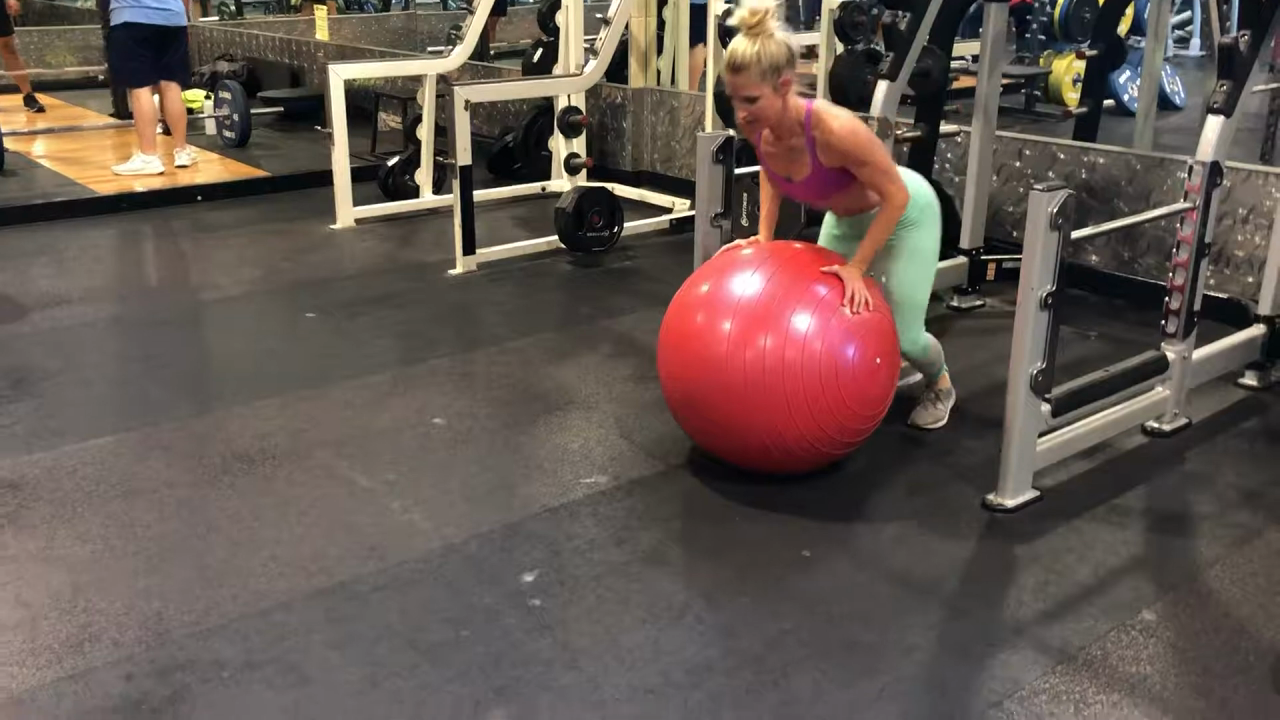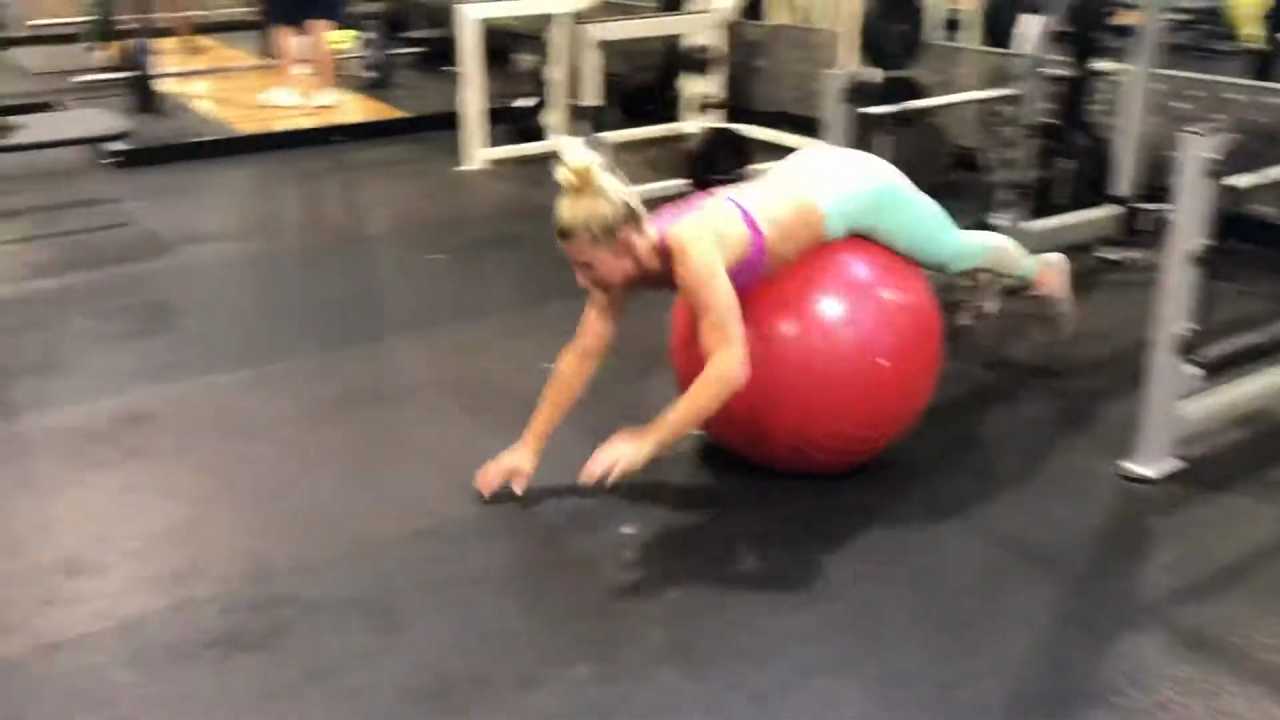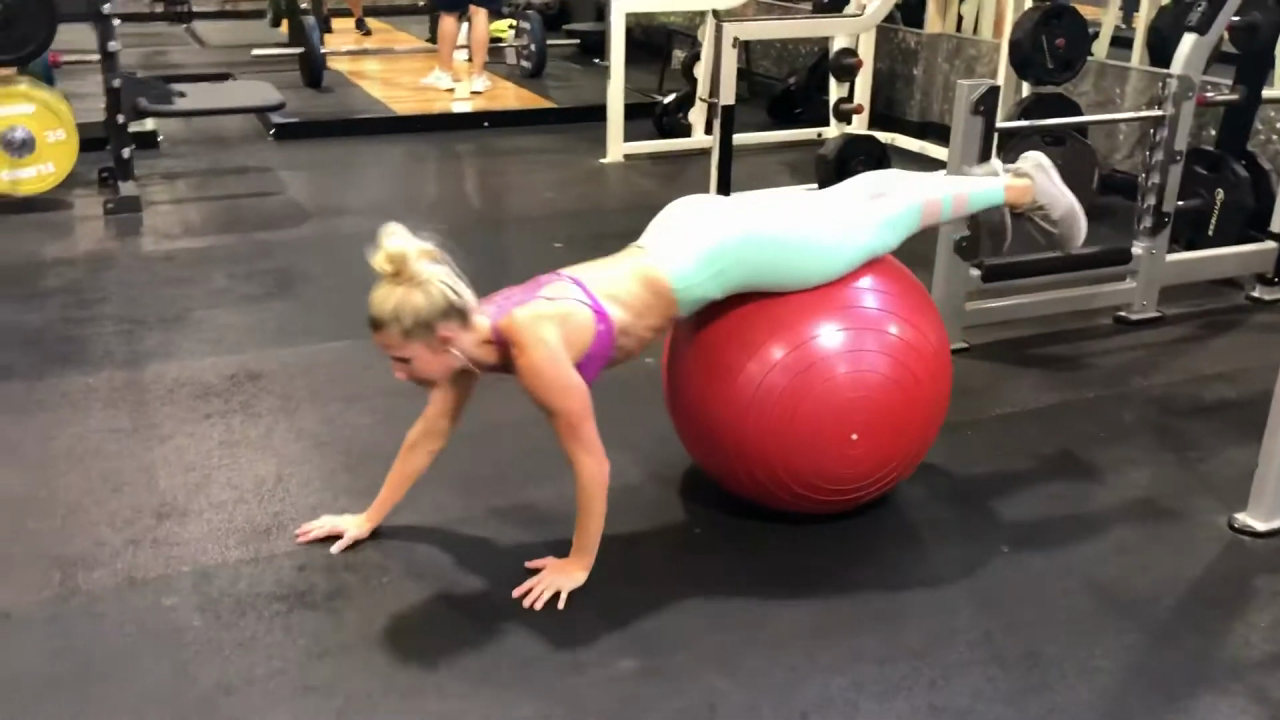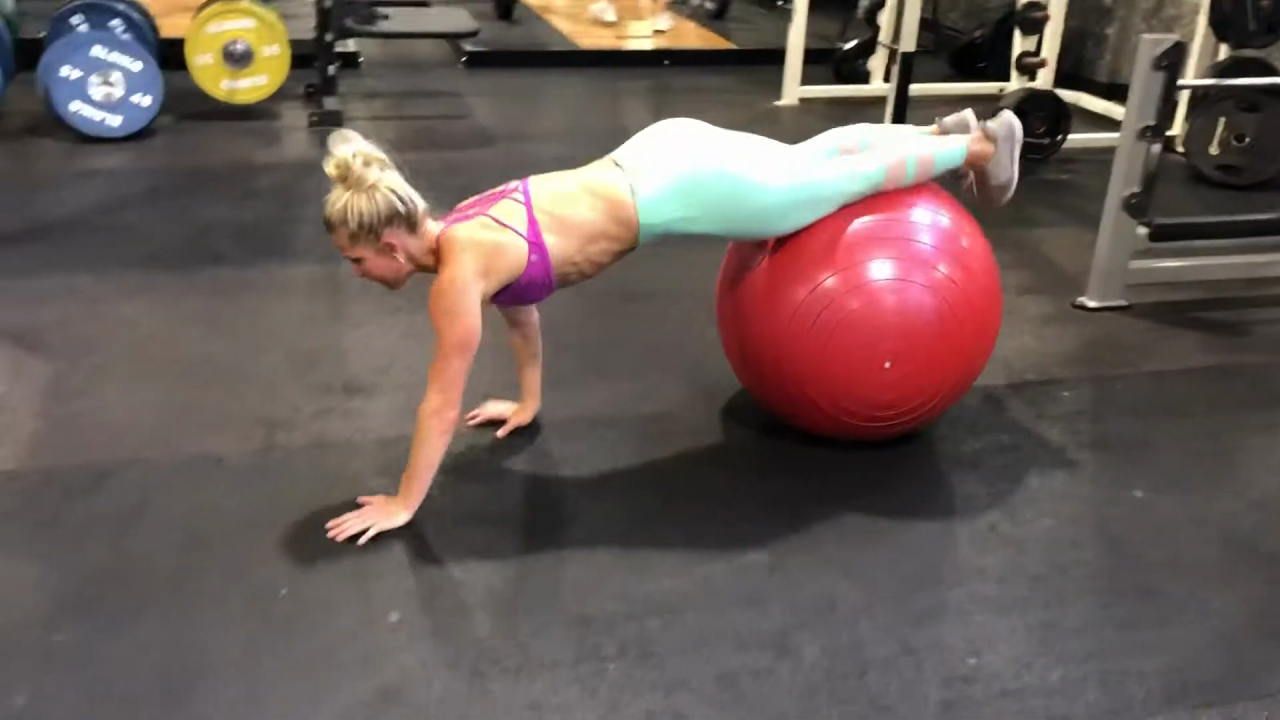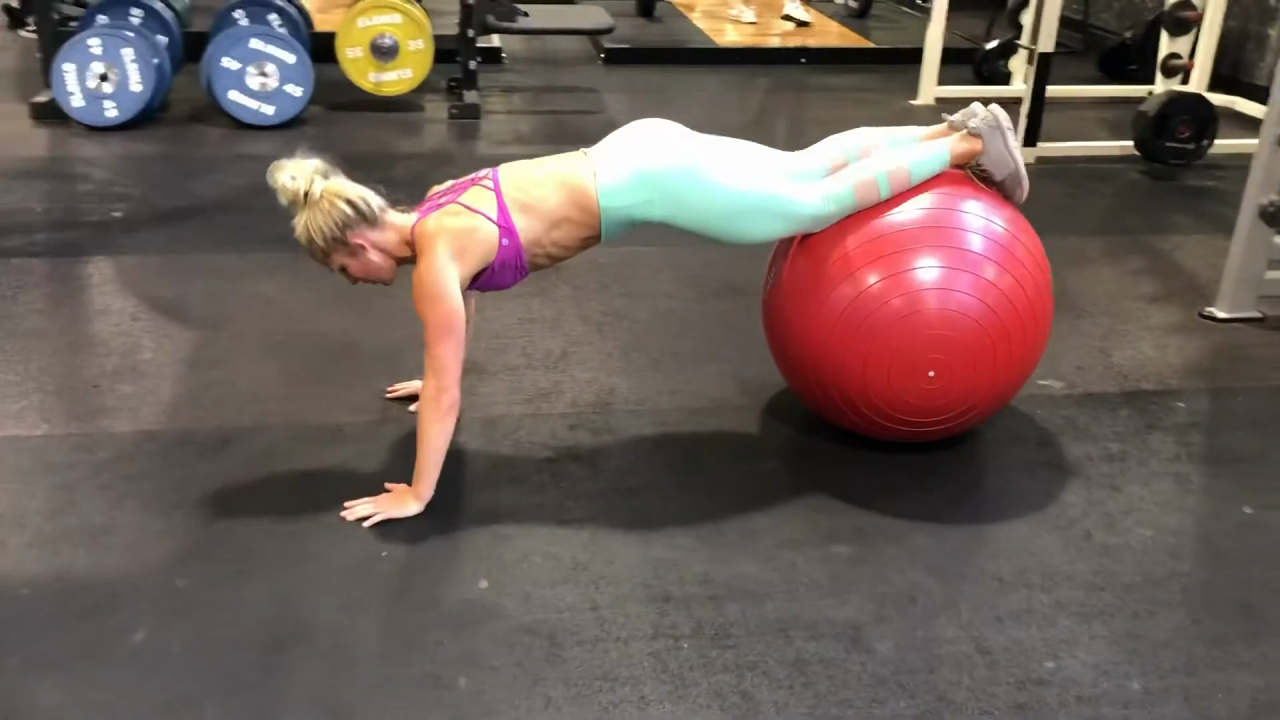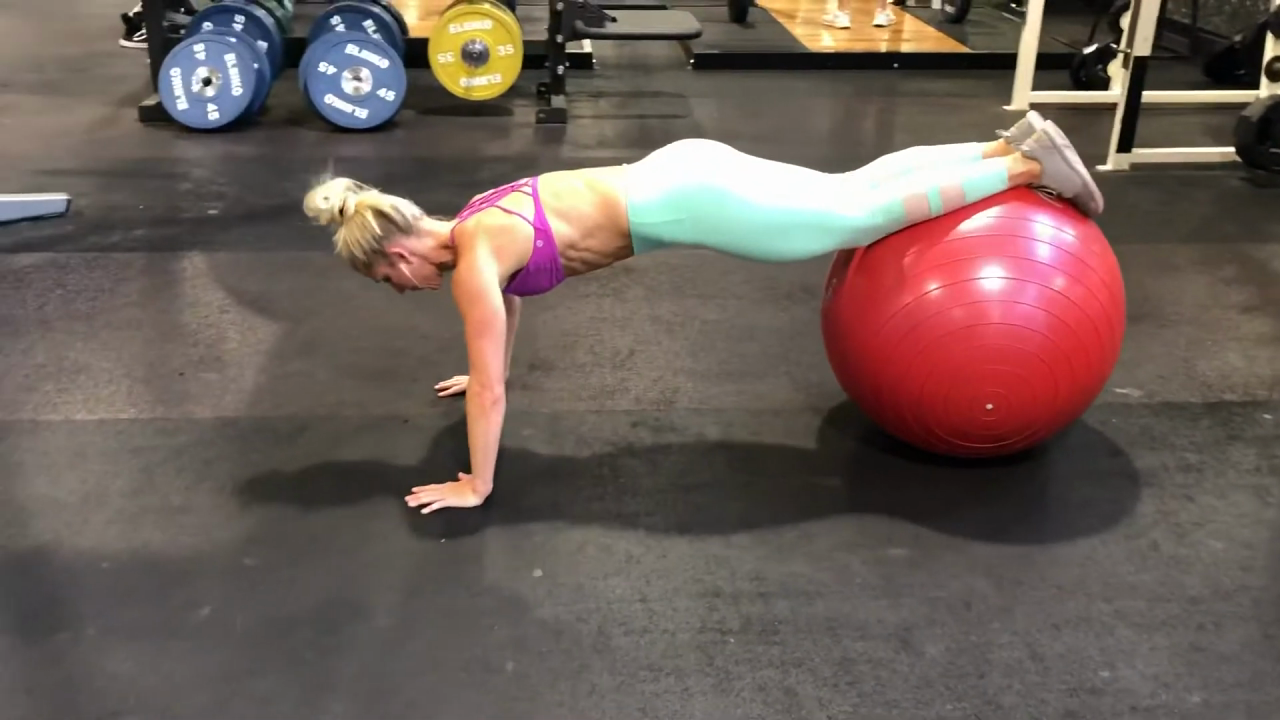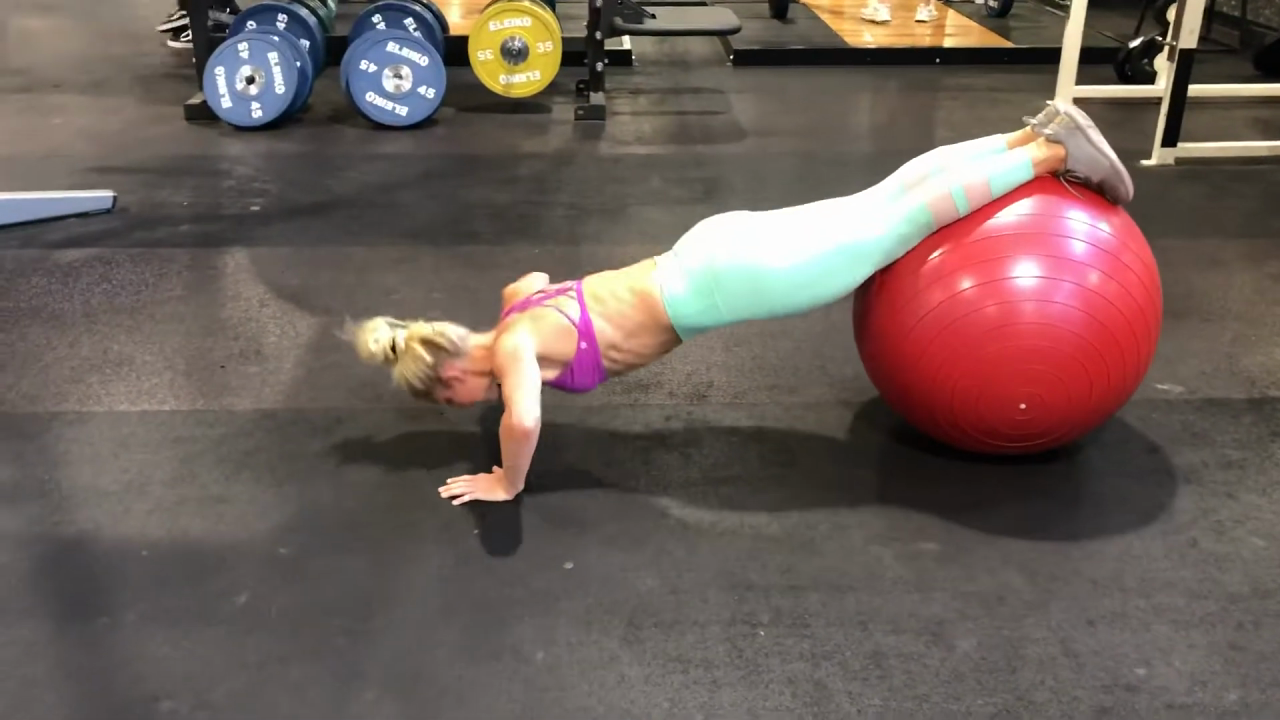
dt=0.7s
person 1, frame 1
left shoulder: (831, 128)
right shoulder: (754, 122)
left elbow: (896, 194)
left wrist: (857, 268)
right wrist: (763, 236)
left hip: (907, 209)
right hip: (847, 216)
left knee: (902, 335)
left ankle: (940, 384)
person 1, frame 2
left shoulder: (689, 256)
right shoulder: (622, 253)
left elbow: (730, 369)
right elbow: (583, 352)
left wrist: (645, 442)
right wrist: (528, 446)
left hip: (856, 191)
right hip: (805, 177)
left knee: (953, 253)
left ankle: (1046, 276)
person 1, frame 3
left shoulder: (532, 348)
right shoulder: (461, 326)
left elbow: (591, 460)
right elbow: (431, 429)
left wrist: (581, 560)
right wrist: (374, 516)
left hip: (721, 249)
right hip: (688, 227)
left knee: (870, 228)
right knee: (830, 205)
left ankle: (1020, 185)
right ankle: (970, 185)
person 1, frame 4
left shoulder: (458, 266)
right shoulder: (463, 225)
left elbow: (442, 401)
right elbow: (520, 311)
left wrist: (403, 504)
right wrist: (529, 403)
left hip: (679, 191)
right hip: (662, 154)
left knee: (849, 178)
right knee: (812, 158)
left ankle: (982, 147)
right ankle: (947, 132)
person 1, frame 5
left shoulder: (435, 253)
right shoulder: (432, 216)
left elbow: (443, 391)
right elbow: (468, 291)
left wrist: (416, 494)
right wrist: (441, 382)
left hip: (647, 182)
right hip: (640, 151)
left knee: (821, 203)
right knee: (804, 168)
left ankle: (971, 145)
right ankle: (952, 131)
person 1, frame 6
left shoulder: (471, 253)
right shoulder: (477, 229)
left elbow: (488, 389)
right elbow: (509, 299)
left wrist: (477, 487)
right wrist: (490, 376)
left hip: (681, 202)
right hip: (681, 172)
left knee: (862, 217)
right knee: (854, 191)
left ankle: (1029, 166)
right ankle: (1011, 145)
person 1, frame 7
left shoulder: (512, 344)
right shoulder: (515, 308)
left elbow: (523, 423)
left wrist: (506, 486)
left hip: (717, 282)
right hip: (714, 249)
left knee: (892, 228)
right knee: (879, 207)
left ankle: (1054, 153)
right ankle: (1036, 136)
